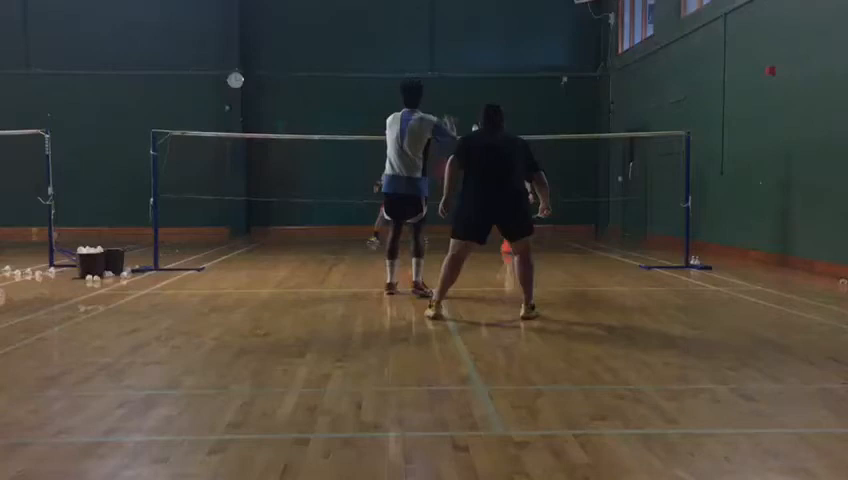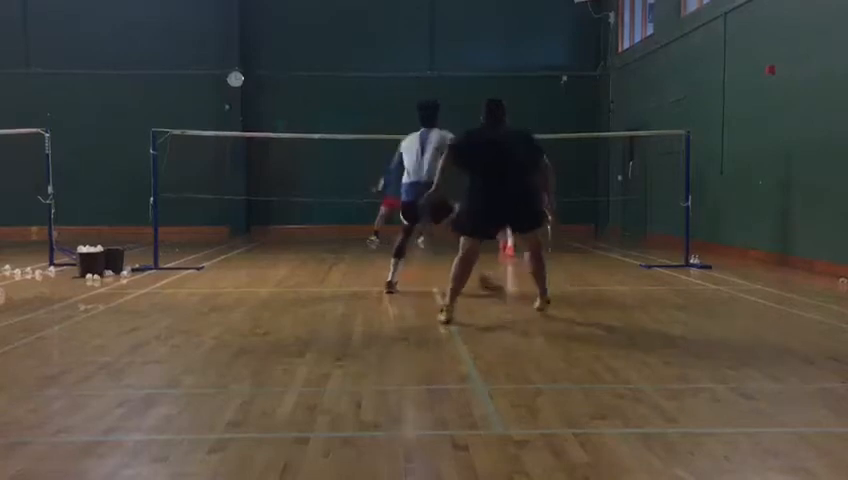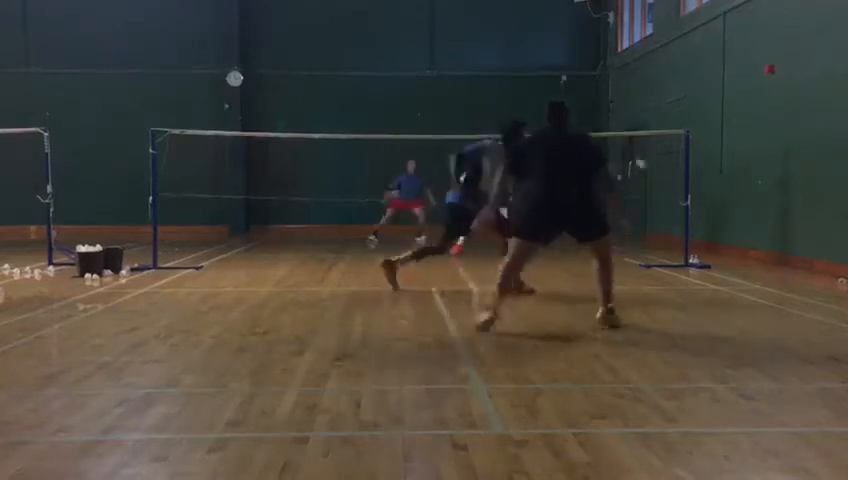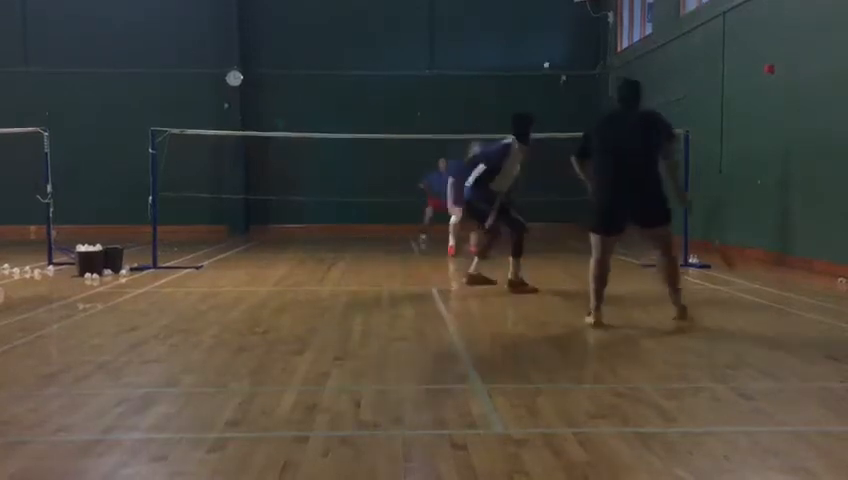
dt=0.4s
person 1, frame 1
left shoulder: (470, 141)
right shoulder: (519, 144)
left elbow: (453, 164)
right elbow: (538, 177)
left wrist: (446, 196)
right wrist: (545, 202)
left hip: (475, 203)
right hip: (513, 203)
left knee: (456, 255)
right knee: (523, 253)
left ankle: (436, 304)
right ankle: (528, 305)
person 1, frame 2
left shoulder: (471, 138)
right shoulder: (522, 137)
left elbow: (448, 158)
right elbow: (543, 165)
left wrist: (436, 188)
right wrist: (547, 193)
left hip: (484, 200)
right hip: (522, 199)
left knee: (467, 255)
right knee: (535, 248)
left ankle: (448, 308)
right ankle: (543, 298)
person 1, frame 3
left shoulder: (531, 144)
right shoulder: (583, 143)
left elbow: (506, 173)
right elbow: (602, 176)
left wrist: (492, 205)
right wrist: (602, 201)
left hip: (542, 206)
right hip: (581, 205)
left knee: (515, 257)
right knee: (603, 254)
left ankle: (493, 310)
right ankle: (607, 310)
person 1, frame 4
left shoulder: (601, 125)
right shoulder: (652, 120)
left elbow: (578, 159)
right elbow: (665, 150)
left wrist: (592, 183)
right wrist: (676, 184)
left hip: (608, 194)
right hip: (646, 191)
left knee: (601, 252)
right knee: (665, 247)
left ankle: (595, 311)
right ankle: (678, 304)
person 2, frame 1
left shoulder: (390, 120)
right shoulder: (428, 122)
right elbow: (452, 139)
right wrist: (450, 125)
left hip: (391, 183)
right hip: (414, 184)
left knee: (395, 231)
right knee: (417, 233)
left ankle: (391, 282)
right ankle: (417, 281)
person 2, frame 2
left shoulder: (407, 141)
right shoulder: (446, 137)
left elbow: (395, 166)
left hip: (410, 192)
right hip: (431, 191)
left knee: (406, 234)
left ankle: (391, 280)
person 2, frame 3
right shoulder: (488, 147)
right elbow: (459, 156)
right wrist: (456, 180)
left hip: (475, 201)
right hip: (465, 198)
left knee: (441, 247)
right knee: (501, 230)
left ankle: (394, 263)
person 2, frame 4
left shoulder: (518, 151)
right shoulder: (508, 146)
left elbow: (503, 184)
right elbow: (475, 159)
left hip: (481, 195)
right hip: (478, 195)
left knee: (493, 231)
right knee: (518, 227)
left ankle: (473, 273)
right ankle: (515, 280)
